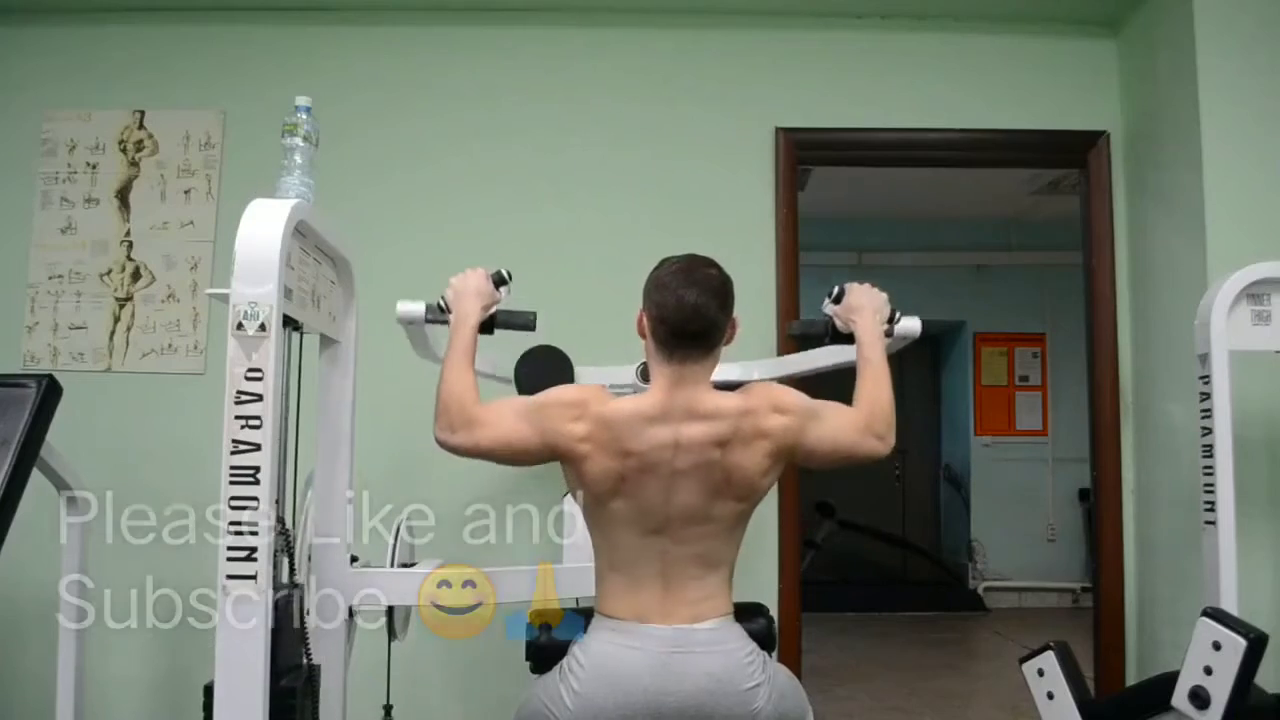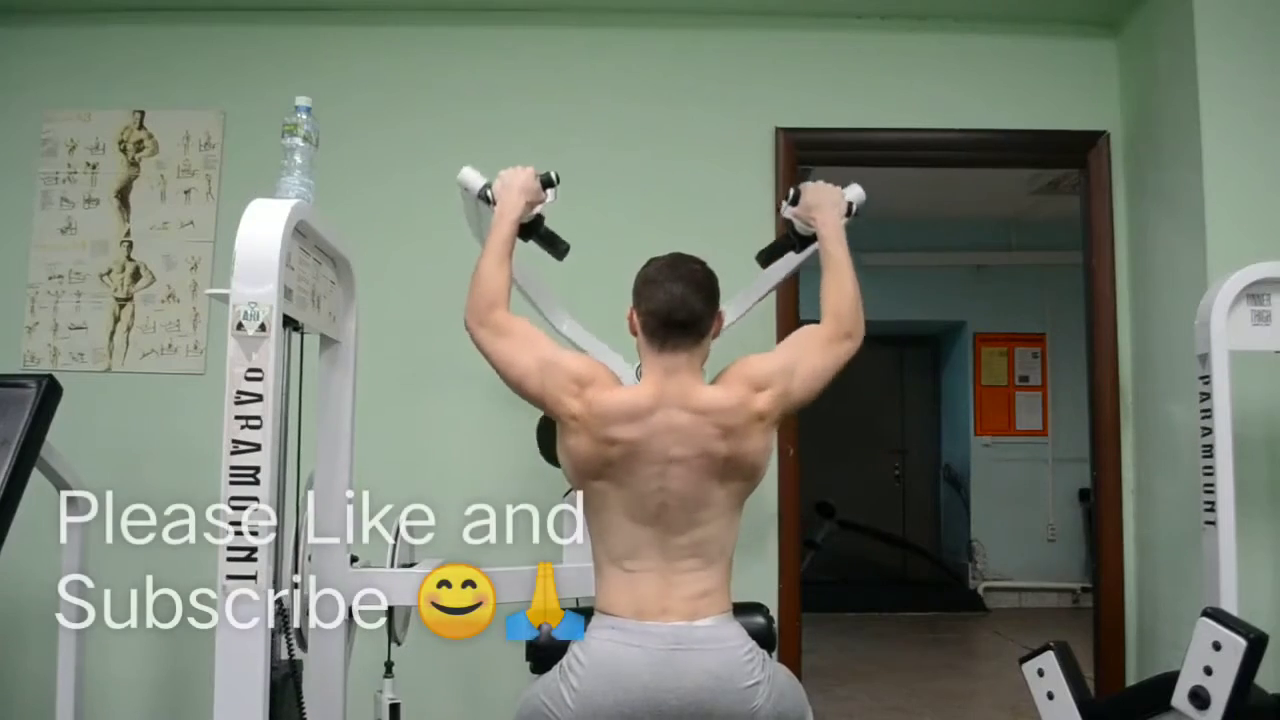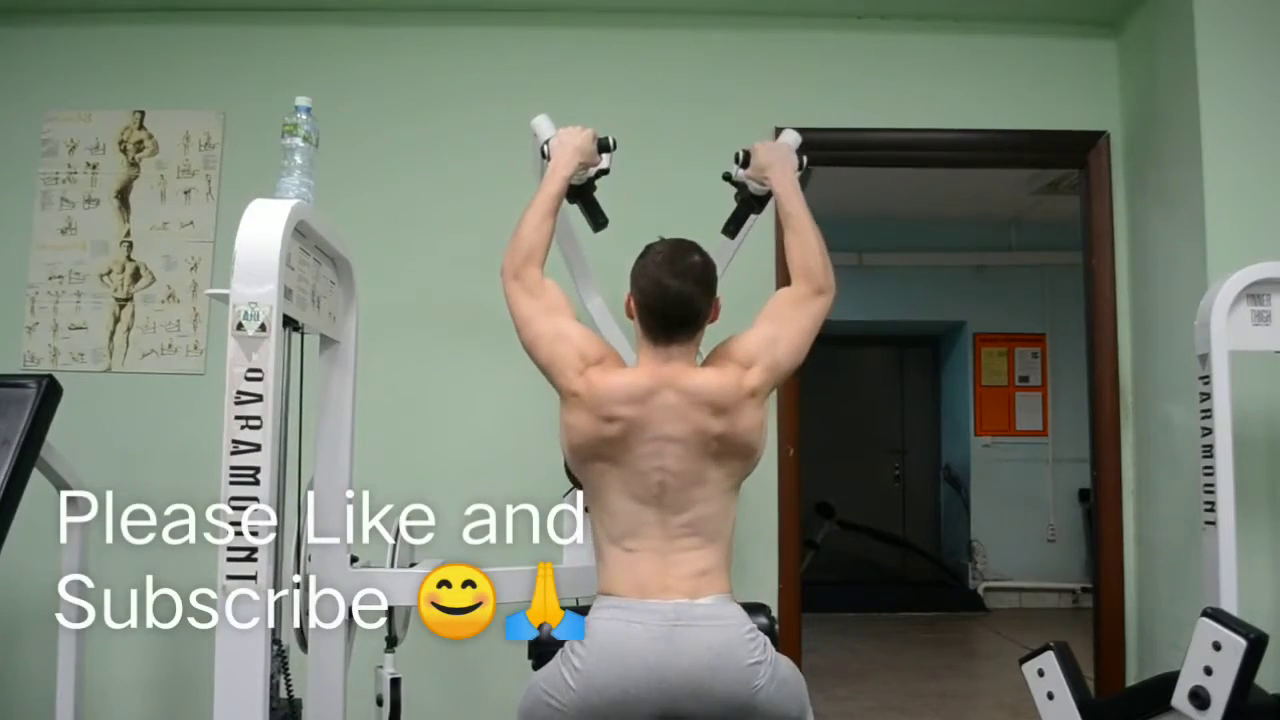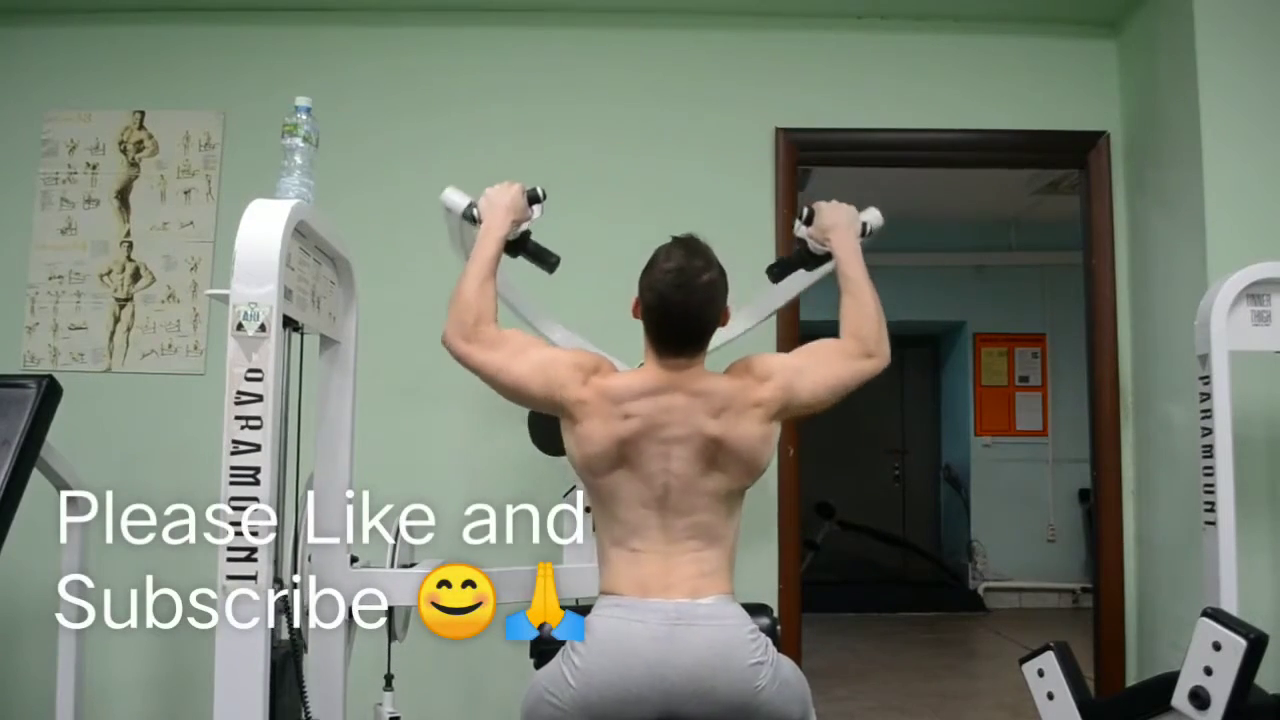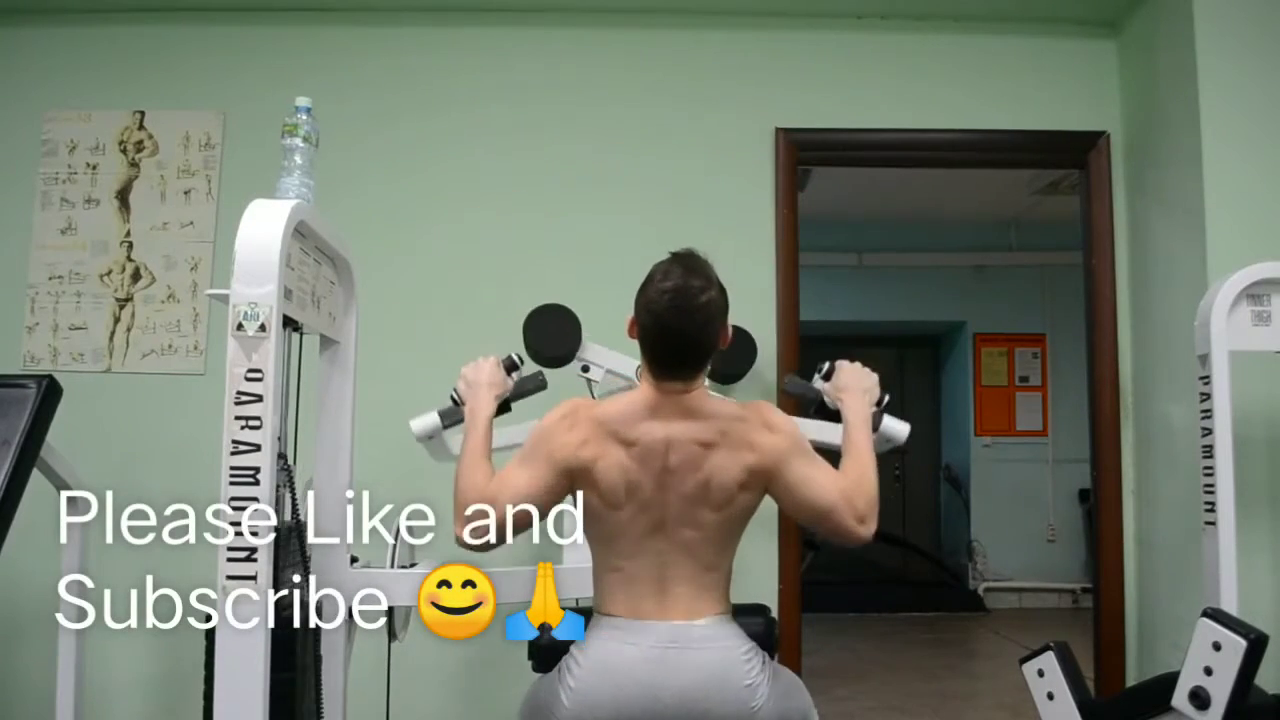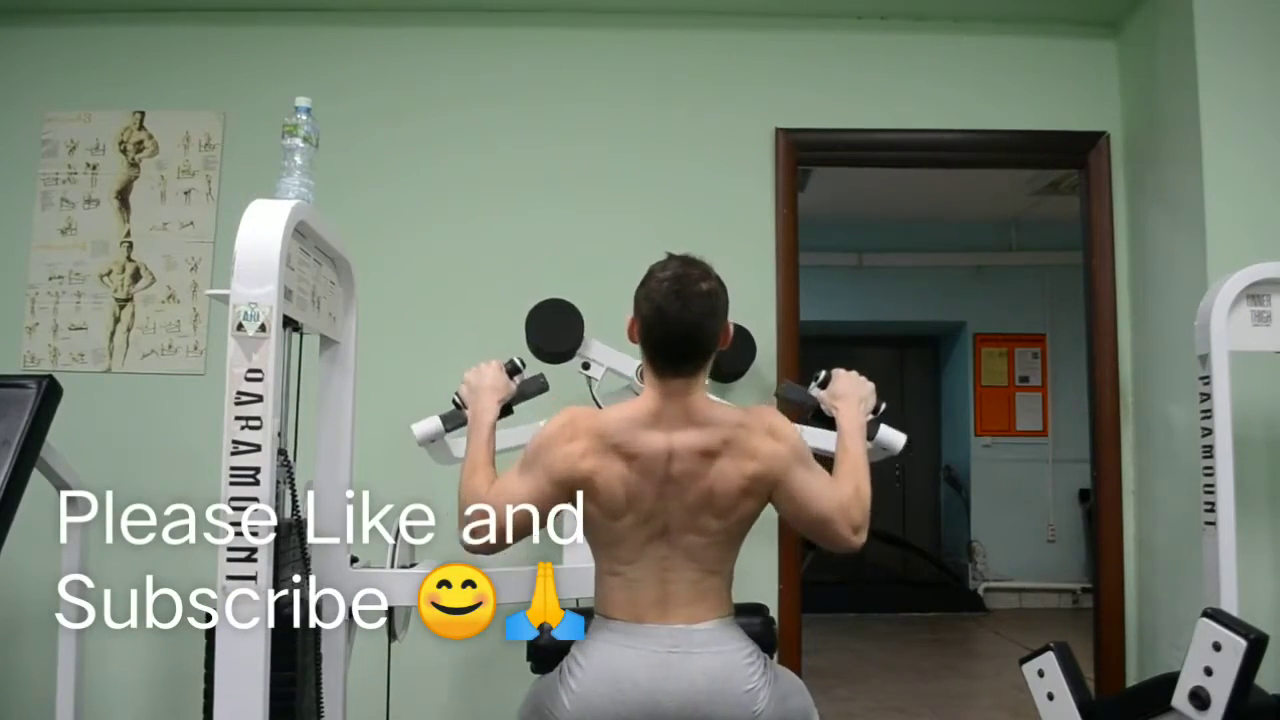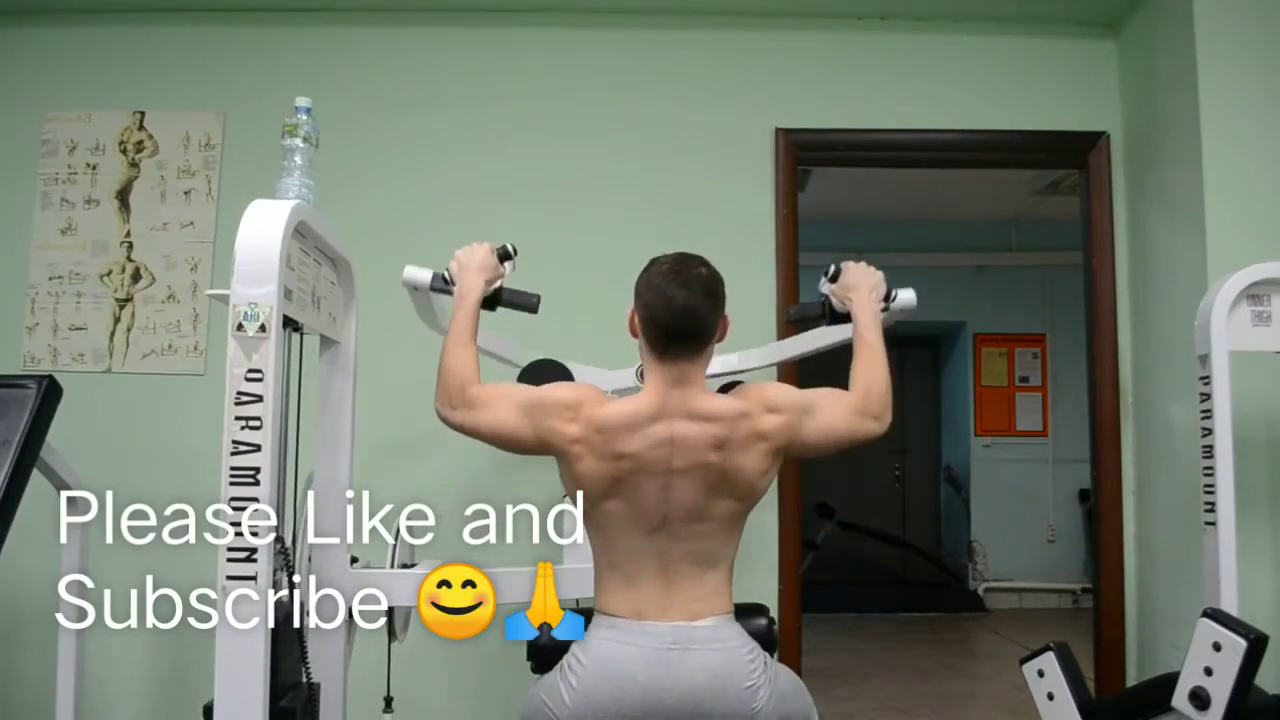
dt=0.5s
person 1, frame 1
left shoulder: (582, 423)
right shoulder: (767, 422)
left elbow: (455, 427)
right elbow: (877, 434)
left wrist: (467, 313)
right wrist: (868, 327)
left hip: (610, 671)
right hip: (724, 671)
person 1, frame 2
left shoulder: (584, 406)
right shoulder: (751, 406)
left elbow: (484, 319)
right elbow: (845, 331)
left wrist: (508, 209)
right wrist: (829, 224)
left hip: (609, 667)
right hip: (723, 666)
person 1, frame 3
left shoulder: (588, 386)
right shoulder: (742, 386)
left elbow: (521, 275)
right elbow: (815, 287)
left wrist: (561, 169)
right wrist: (782, 180)
left hip: (613, 647)
right hip: (723, 645)
person 1, frame 4
left shoulder: (587, 395)
right shoulder: (756, 398)
left elbow: (466, 337)
right elbow: (869, 352)
left wrist: (495, 226)
right wrist: (844, 242)
left hip: (612, 647)
right hip: (725, 645)
person 1, frame 5
left shoulder: (576, 430)
right shoulder: (761, 434)
left elbow: (474, 528)
right elbow: (857, 524)
left wrist: (481, 410)
right wrist: (857, 412)
left hip: (606, 672)
right hip: (721, 672)
person 1, frame 6
left shoulder: (576, 438)
right shoulder: (764, 440)
left elbow: (479, 534)
right elbow: (850, 531)
left wrist: (483, 412)
right wrist: (850, 417)
left hip: (607, 678)
right hip: (724, 677)
person 1, frame 7
left shoulder: (577, 423)
right shoulder: (761, 423)
left elbow: (456, 403)
right elbow: (871, 413)
left wrist: (470, 288)
right wrist: (863, 304)
left hip: (608, 668)
right hip: (723, 666)
